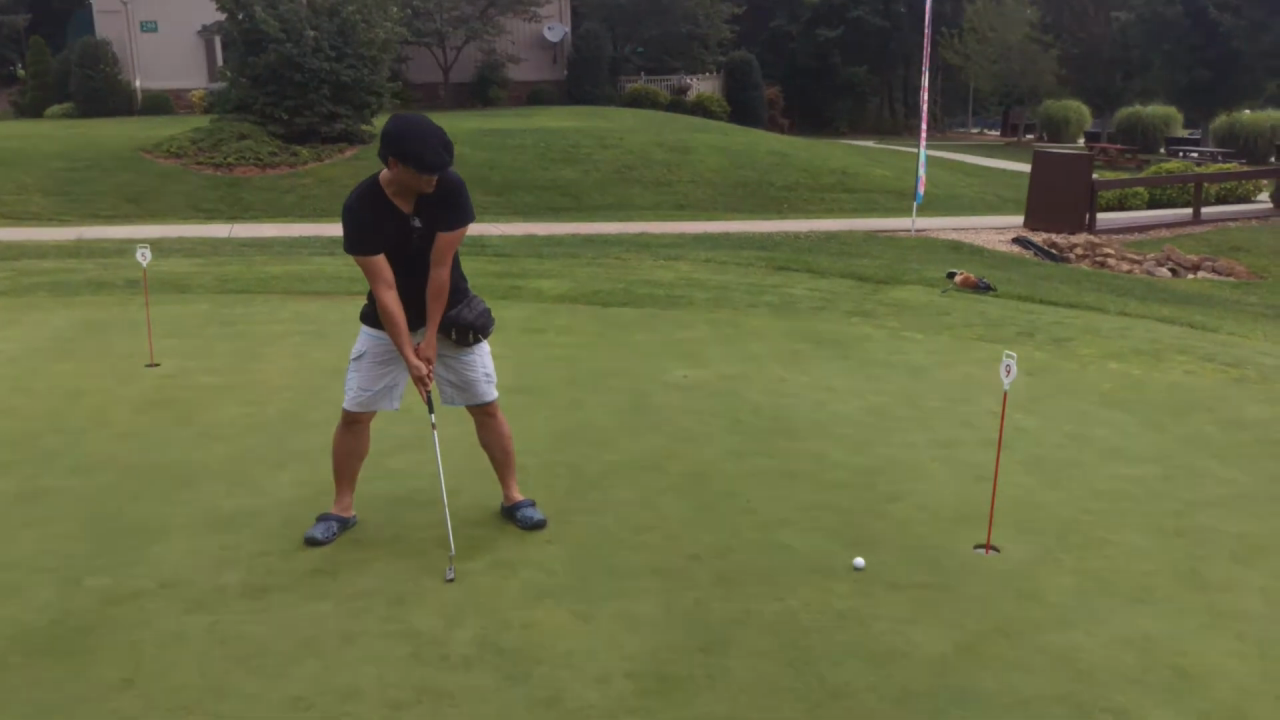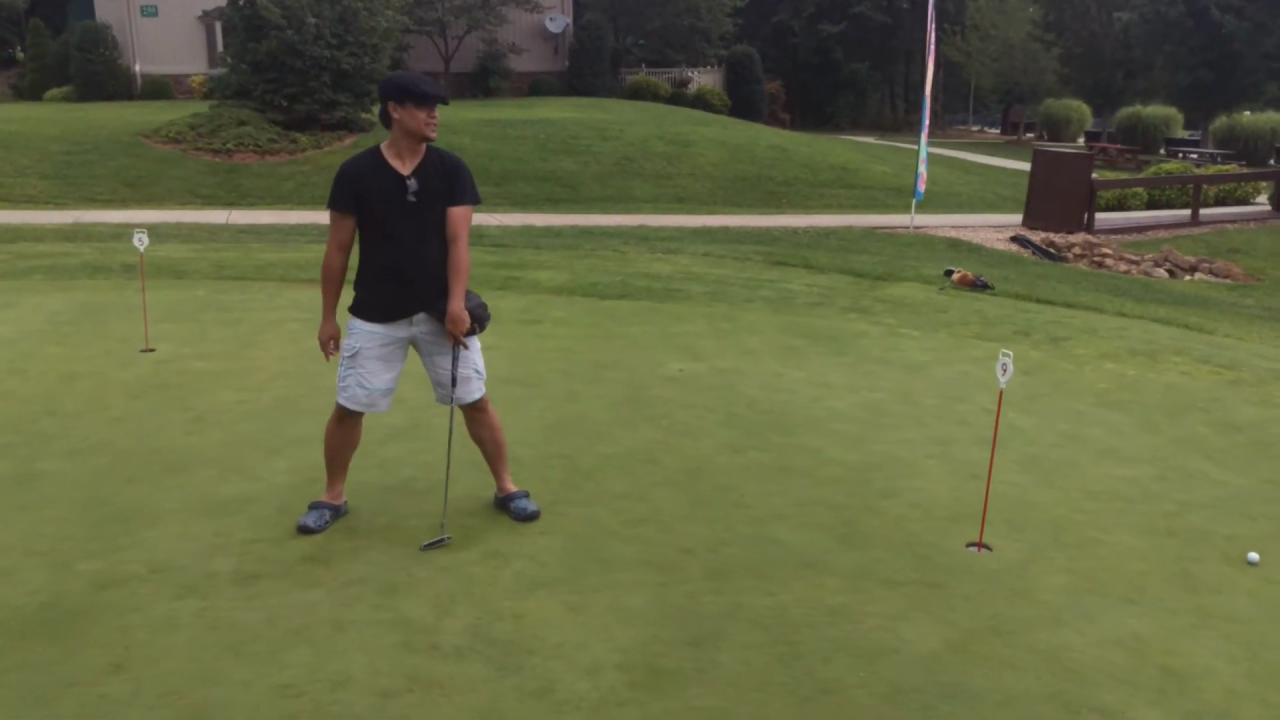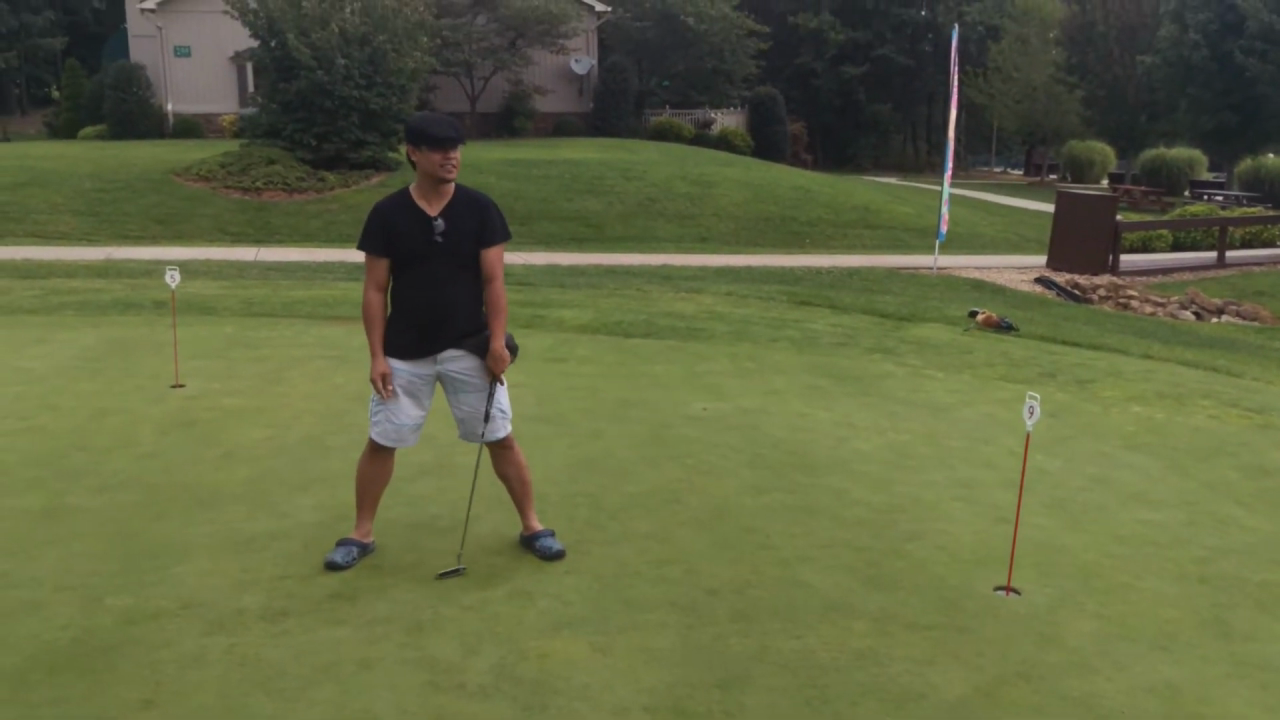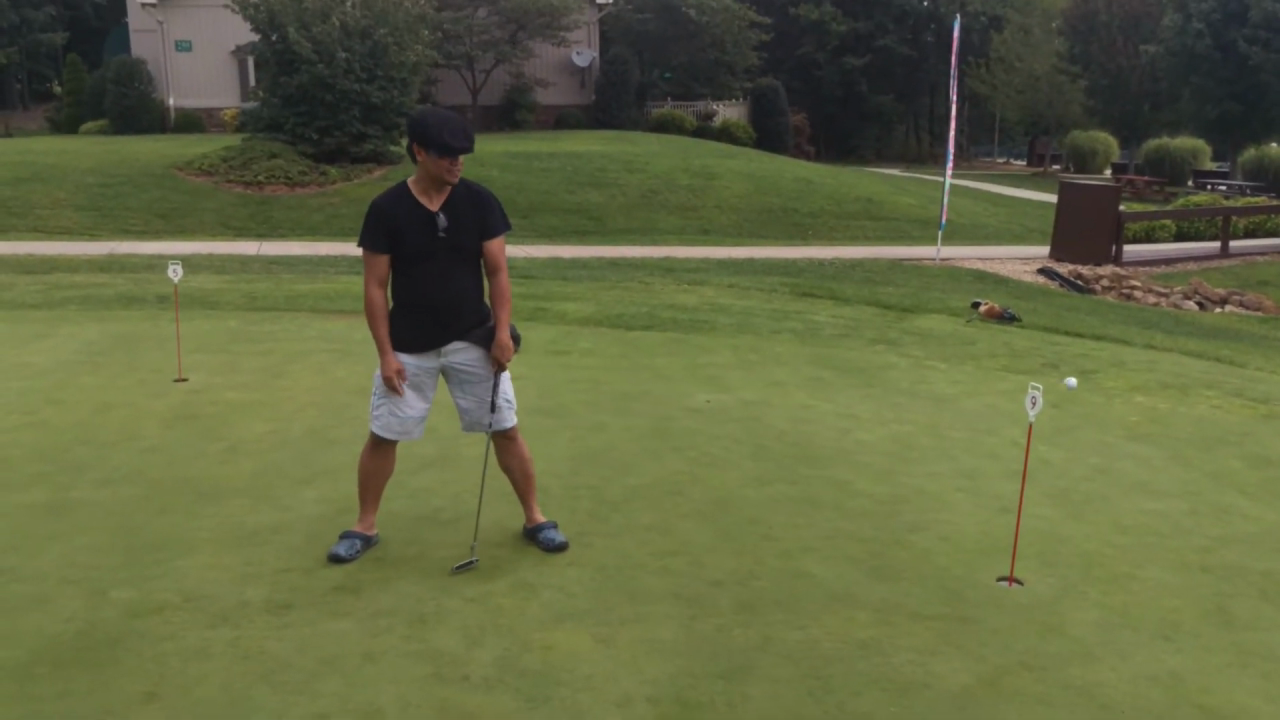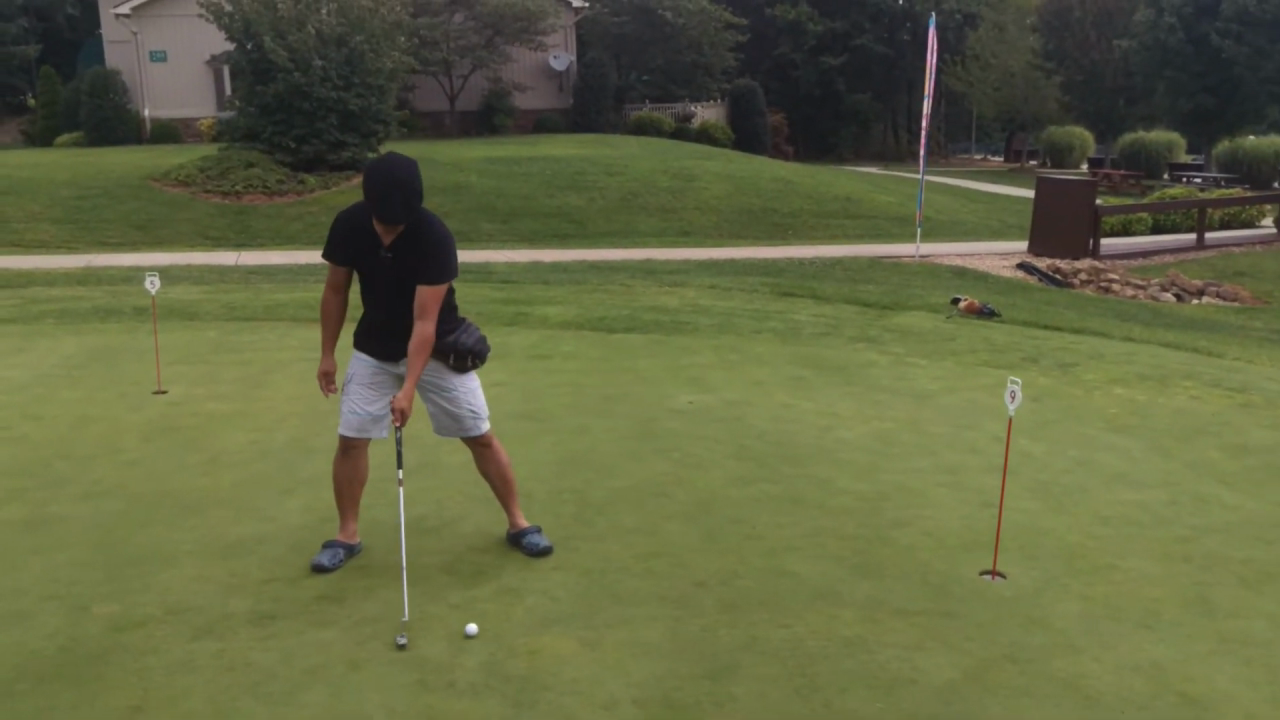
dt=1s
person 1, frame 1
left shoulder: (450, 188)
right shoulder: (360, 207)
left elbow: (440, 267)
right elbow: (384, 288)
left wrist: (430, 337)
right wrist: (408, 356)
left hip: (450, 314)
right hip: (387, 322)
left knee: (486, 405)
right knee: (354, 413)
left ankle: (513, 496)
right ankle: (342, 508)
person 1, frame 2
left shoulder: (451, 169)
right shoulder: (356, 172)
left elbow: (458, 241)
right elbow: (337, 250)
left wrist: (457, 304)
right wrist: (328, 317)
left hip: (439, 311)
right hip: (375, 316)
left knee: (475, 401)
right knee: (348, 407)
left ankle: (506, 487)
right ankle: (333, 497)
person 1, frame 3
left shoulder: (480, 208)
right shoulder: (387, 214)
left elbow: (494, 281)
right elbow: (375, 290)
left wrist: (497, 342)
right wrist: (377, 355)
left hip: (469, 347)
right hip: (405, 353)
left knee: (501, 438)
right knee: (381, 442)
left ankle: (531, 526)
right ankle: (361, 534)
person 1, frame 4
left shoulder: (480, 201)
right shoulder: (386, 209)
left elbow: (497, 271)
right elbow: (375, 287)
left wrist: (502, 330)
right wrist: (386, 353)
left hip: (472, 340)
right hip: (409, 346)
left knee: (506, 430)
right knee: (383, 436)
left ankle: (534, 518)
right ankle: (365, 527)
person 1, frame 5
left shoulder: (434, 236)
right shoulder: (348, 225)
left elbow: (425, 321)
right elbow: (335, 292)
left wrist: (410, 387)
right wrist: (327, 354)
left hip: (438, 348)
right hip: (374, 348)
left knee: (480, 435)
right knee: (350, 439)
left ankle: (518, 523)
right ankle: (347, 535)
